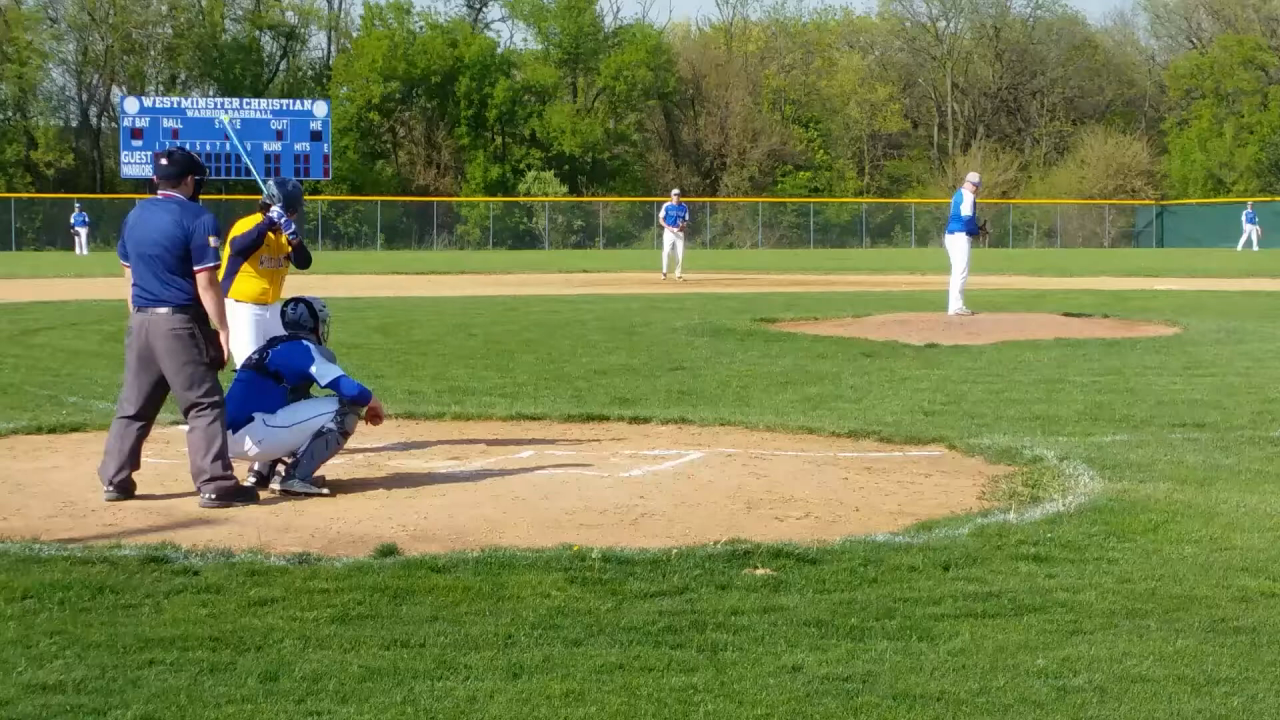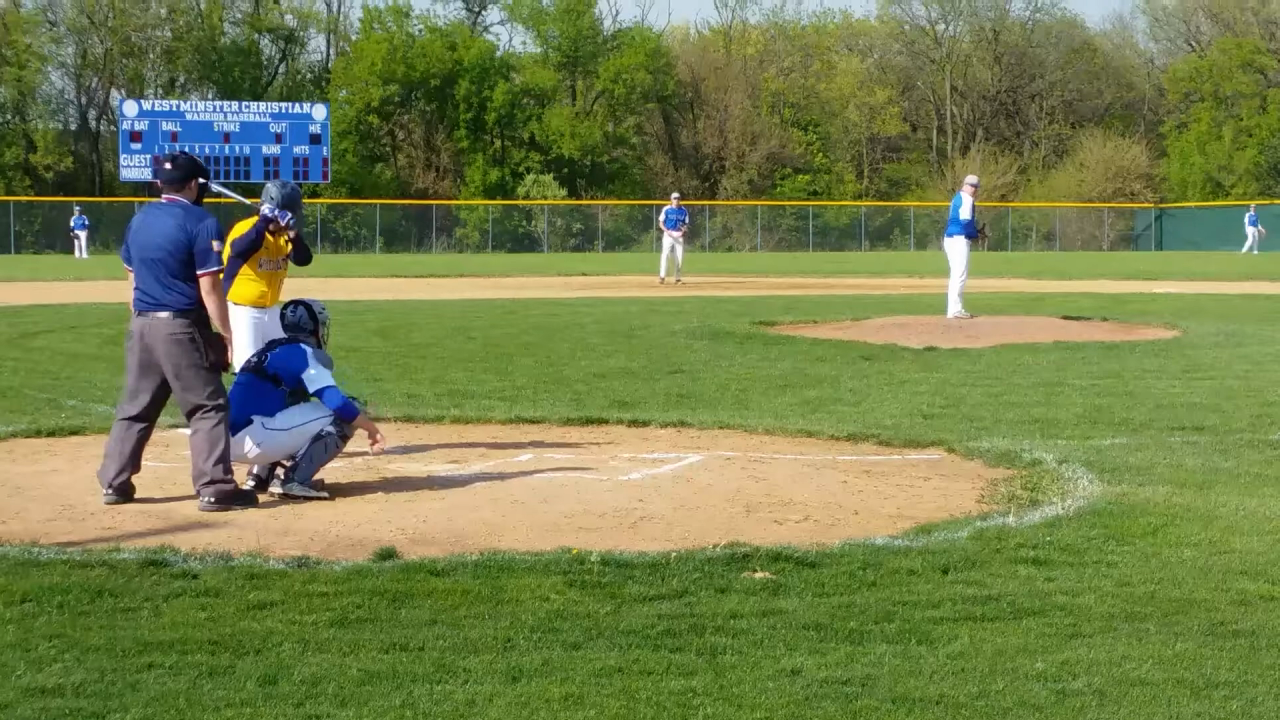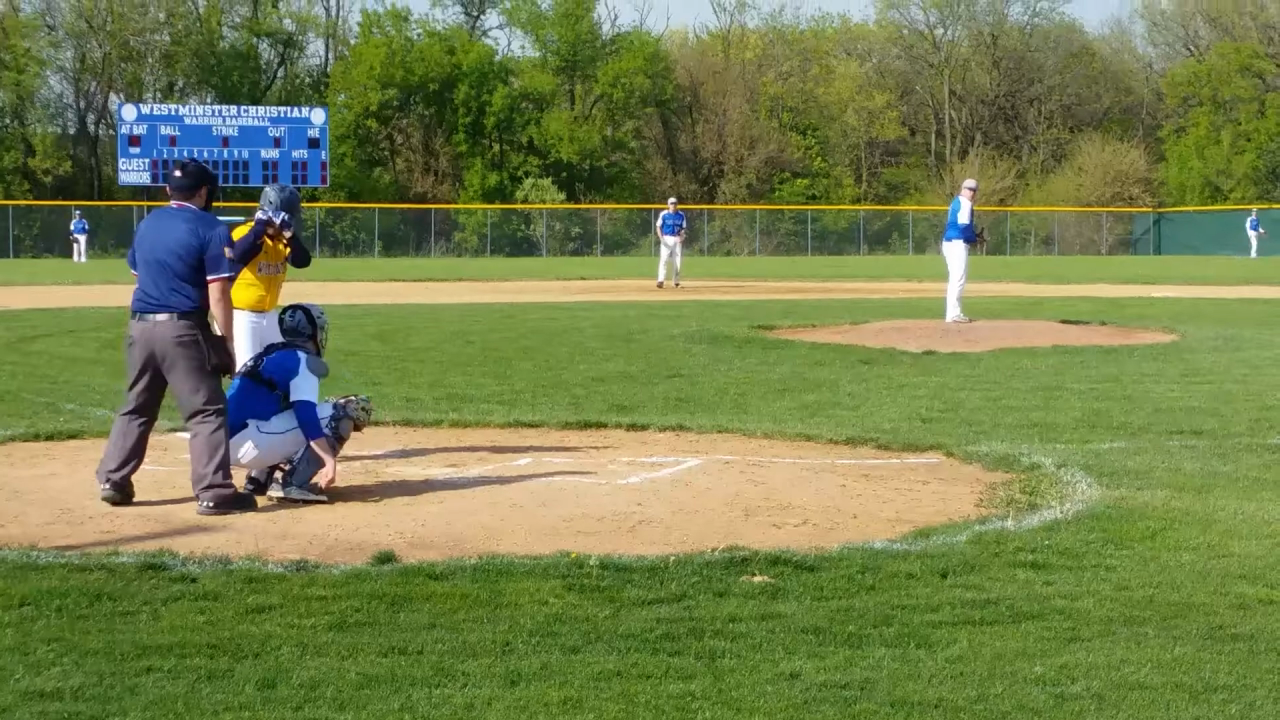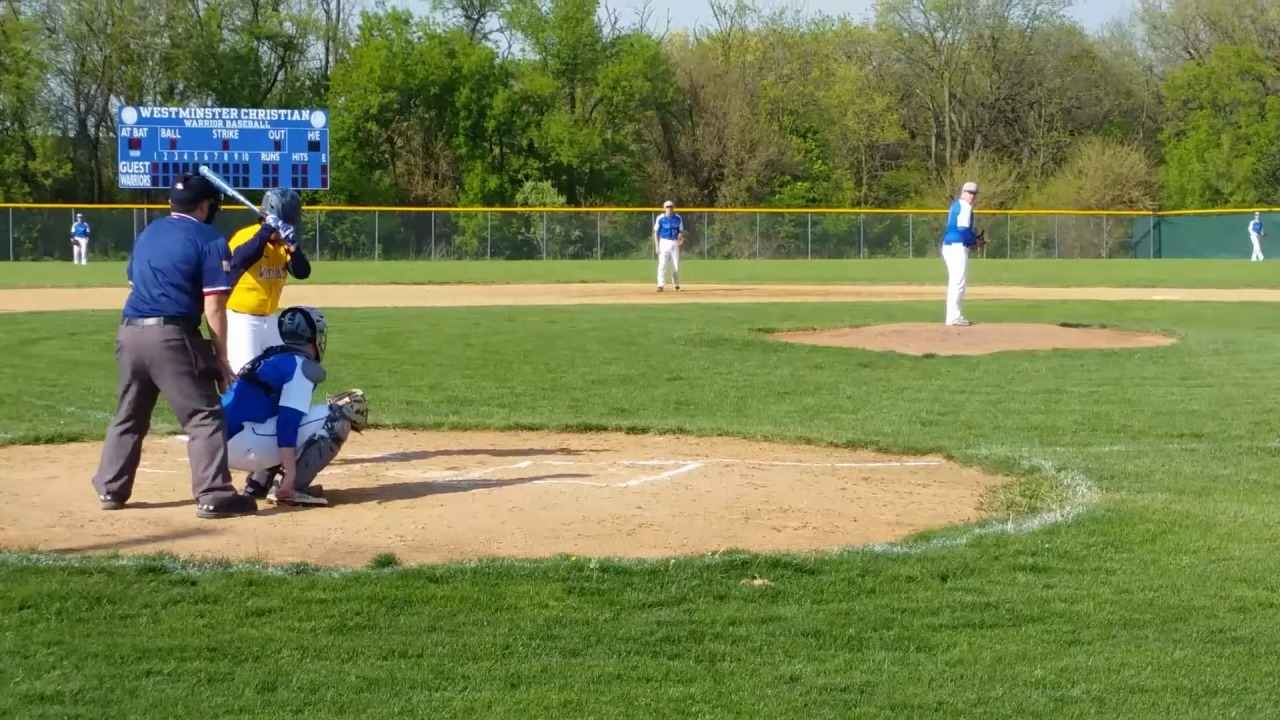
dt=0.2s
person 1, frame 1
left shoulder: (134, 215)
right shoulder: (198, 218)
left elbow: (129, 274)
right elbow: (205, 283)
right wrist: (222, 331)
left hip: (140, 321)
right hip: (179, 323)
left knee: (133, 405)
right knee: (204, 405)
left ankle: (115, 481)
right ankle: (215, 486)
person 1, frame 2
left shoulder: (138, 219)
right shoulder: (201, 221)
left elbow: (133, 277)
right elbow: (209, 288)
right wrist: (225, 335)
left hip: (140, 325)
right hip: (181, 327)
left knee: (134, 408)
right knee: (207, 408)
left ankle: (114, 484)
right ankle: (215, 490)
person 1, frame 3
left shoulder: (147, 223)
right shoulder: (212, 228)
left elbow: (138, 276)
right elbow: (217, 294)
right wrist: (227, 340)
left hip: (140, 327)
right hip: (182, 330)
left knee: (135, 409)
right knee: (207, 412)
left ankle: (113, 482)
right ankle: (214, 494)
person 1, frame 4
left shoulder: (147, 233)
right shoulder: (211, 240)
right elbow: (213, 306)
right wrist: (221, 356)
left hip: (129, 333)
right hip: (169, 336)
left knee: (129, 416)
right knee: (205, 416)
left ankle: (111, 489)
right ankle: (214, 498)
person 2, frame 1
left shoulder: (270, 349)
right shoulder: (306, 350)
right elbow: (350, 390)
right wrist: (374, 404)
left hip: (231, 438)
right hip: (254, 435)
right knee: (344, 408)
left ankle: (261, 472)
right ankle: (295, 477)
person 2, frame 2
left shoulder: (269, 352)
right shoulder: (305, 354)
right elbow: (335, 401)
right wrist: (372, 429)
left hip: (232, 440)
right hip: (255, 441)
right knee: (343, 414)
left ankle: (259, 475)
right ankle: (295, 481)
person 2, frame 3
left shoulder: (268, 356)
right shoulder: (302, 360)
right elbow: (306, 415)
right wrist: (329, 460)
left hip: (227, 445)
right hip: (250, 443)
right knee: (338, 414)
left ankle: (258, 479)
right ankle: (291, 485)
person 2, frame 4
left shoulder: (269, 359)
right shoulder: (300, 365)
right elbow: (288, 422)
right wrist: (291, 474)
left hip: (226, 447)
right hip: (246, 443)
right knee: (335, 417)
left ankle: (259, 482)
right ankle: (294, 488)
person 3, frame 1
left shoulder: (285, 232)
right shoulder: (247, 224)
left elbow: (304, 263)
right elbow: (238, 248)
left wrist: (294, 238)
right wrist: (268, 222)
left hip: (271, 309)
right hip: (240, 309)
person 3, frame 2
left shoulder: (283, 235)
right shoulder: (246, 227)
left elbow: (304, 259)
right elbow: (238, 250)
left wrist: (292, 231)
right wrist: (263, 222)
left hip: (270, 312)
right hip: (239, 312)
person 3, frame 3
left shoulder: (282, 239)
right shoulder: (245, 232)
left elbow: (302, 261)
right elbow: (237, 254)
left wrist: (288, 232)
right wrist: (260, 224)
left hip: (268, 316)
right hip: (238, 316)
person 3, frame 4
left shoulder: (283, 244)
right shoulder: (246, 236)
left elbow: (302, 272)
right elbow: (239, 258)
left wrist: (292, 244)
right wrist: (268, 230)
left hip: (268, 319)
right hip: (238, 319)
